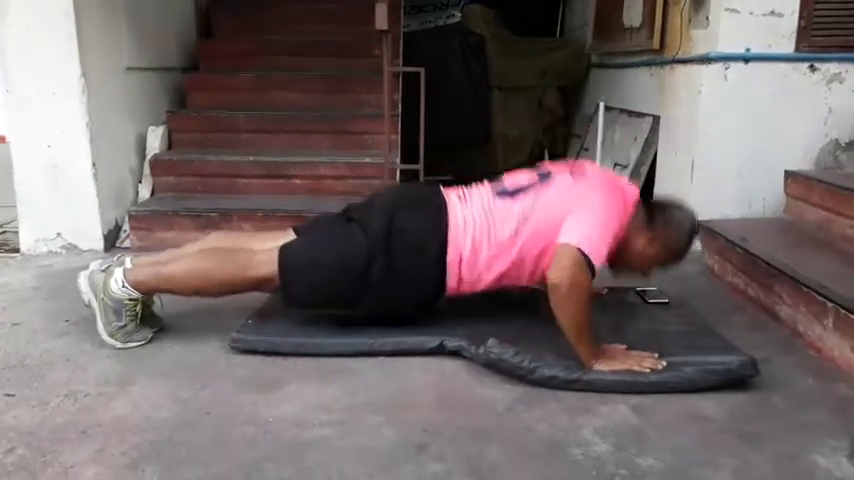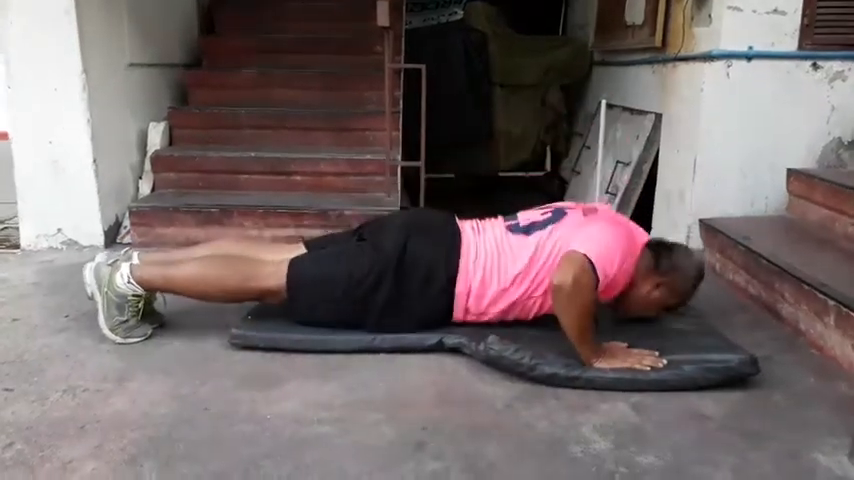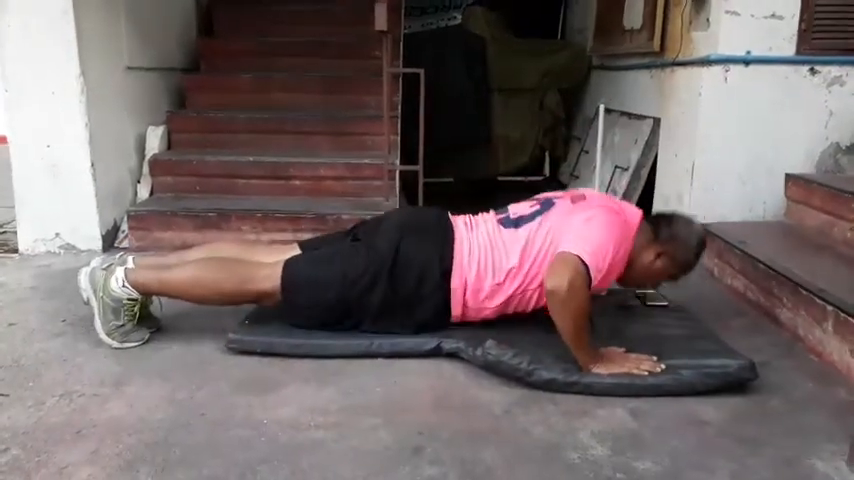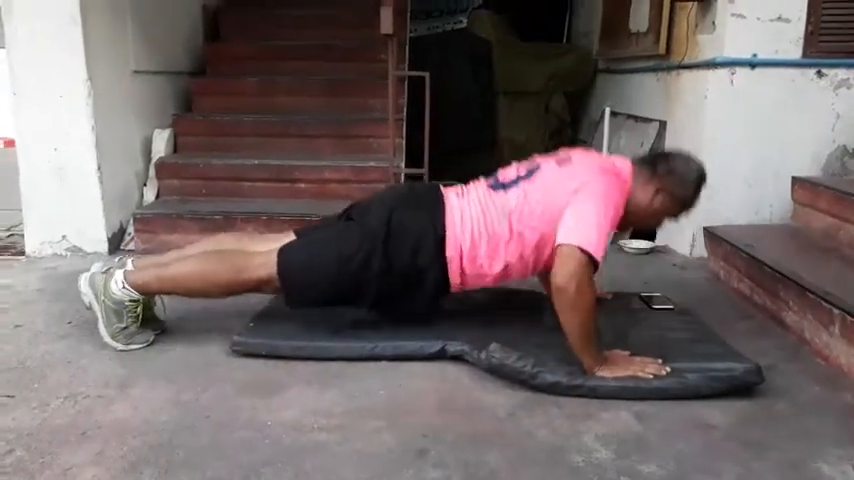
dt=0.2s
person 1, frame 1
left shoulder: (591, 184)
right shoulder: (609, 205)
right elbow: (566, 277)
left wrist: (568, 296)
right wrist: (593, 354)
left hip: (421, 214)
right hip: (416, 248)
left knee: (271, 247)
right knee: (268, 267)
left ankle: (129, 264)
right ankle: (125, 279)
person 1, frame 2
left shoulder: (602, 223)
right shoulder: (619, 245)
right elbow: (569, 279)
left wrist: (580, 298)
right wrist: (595, 353)
left hip: (430, 237)
right hip: (428, 275)
left knee: (281, 257)
right knee: (275, 280)
left ankle: (136, 263)
right ankle: (130, 277)
person 1, frame 3
left shoulder: (595, 207)
right shoulder: (613, 229)
right elbow: (560, 286)
left wrist: (578, 299)
right wrist: (591, 359)
left hip: (426, 236)
right hip: (422, 274)
left knee: (275, 259)
right knee: (269, 284)
left ankle: (129, 266)
right ankle: (125, 281)
person 1, frame 4
left shoulder: (588, 166)
right shoulder: (605, 189)
right elbow: (571, 279)
left wrist: (568, 303)
right wrist: (595, 362)
left hip: (422, 214)
right hip: (417, 247)
left knee: (273, 248)
right knee: (267, 270)
left ankle: (128, 268)
right ankle: (126, 285)
